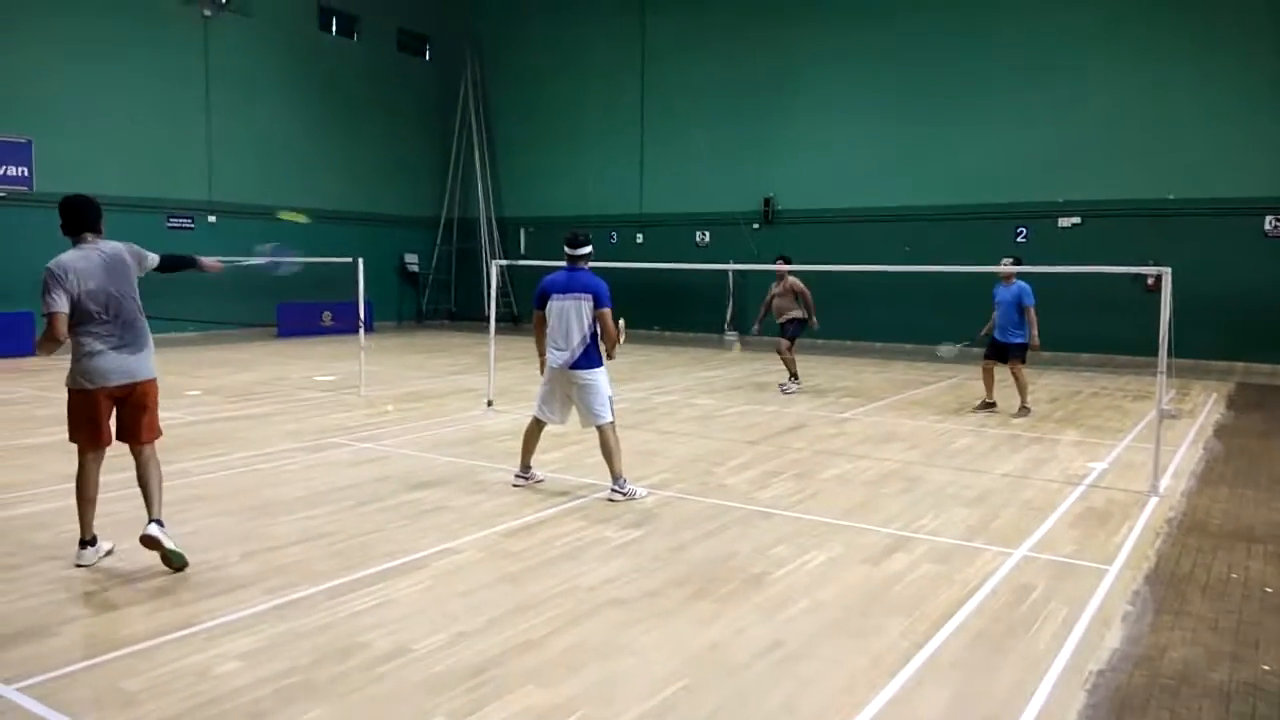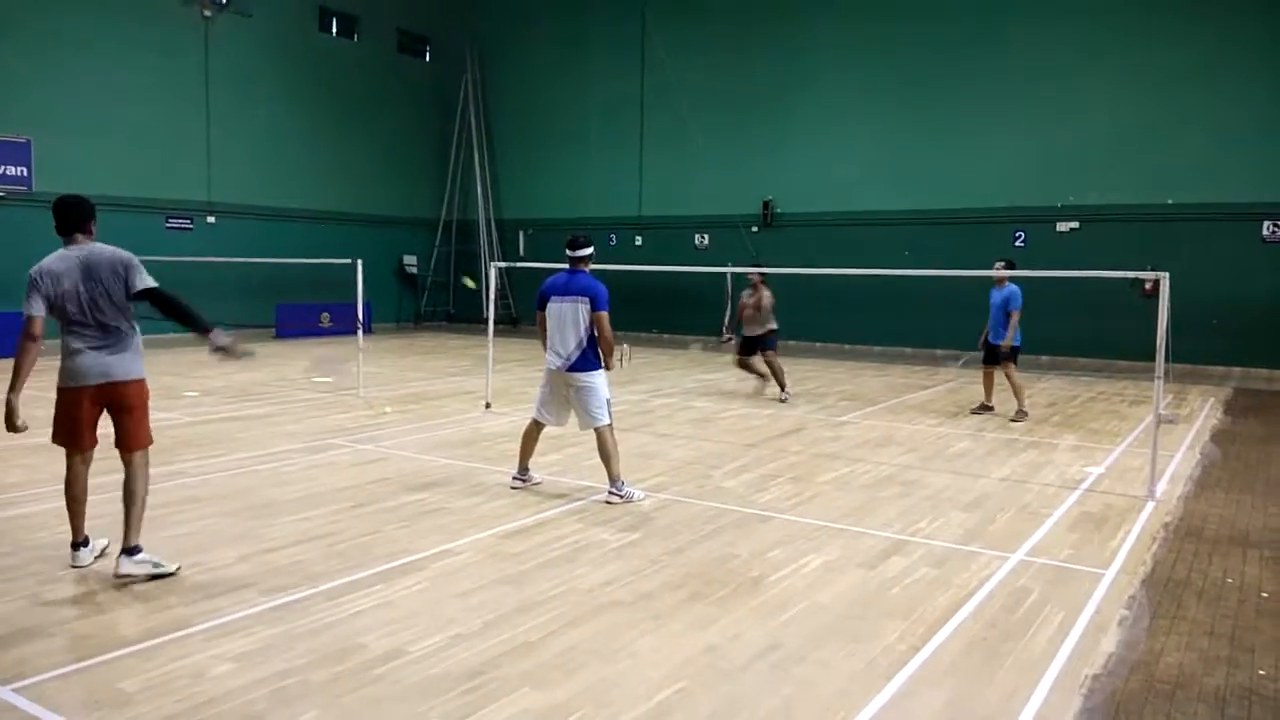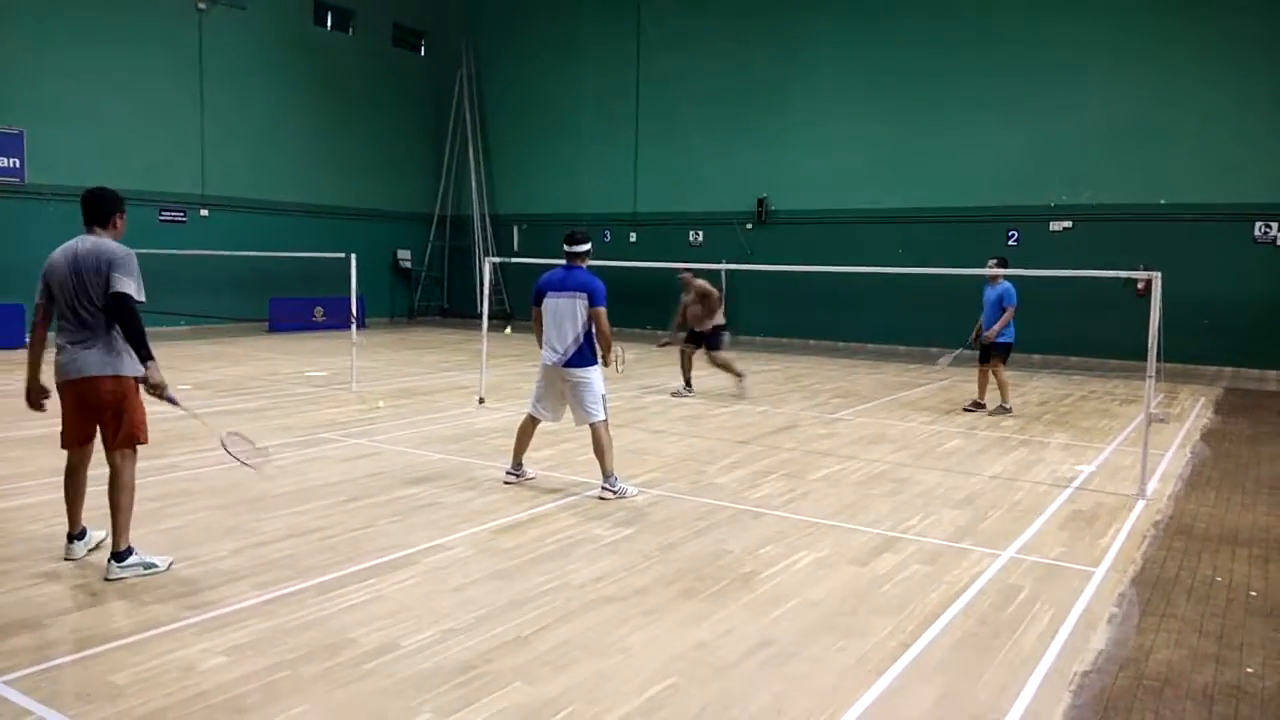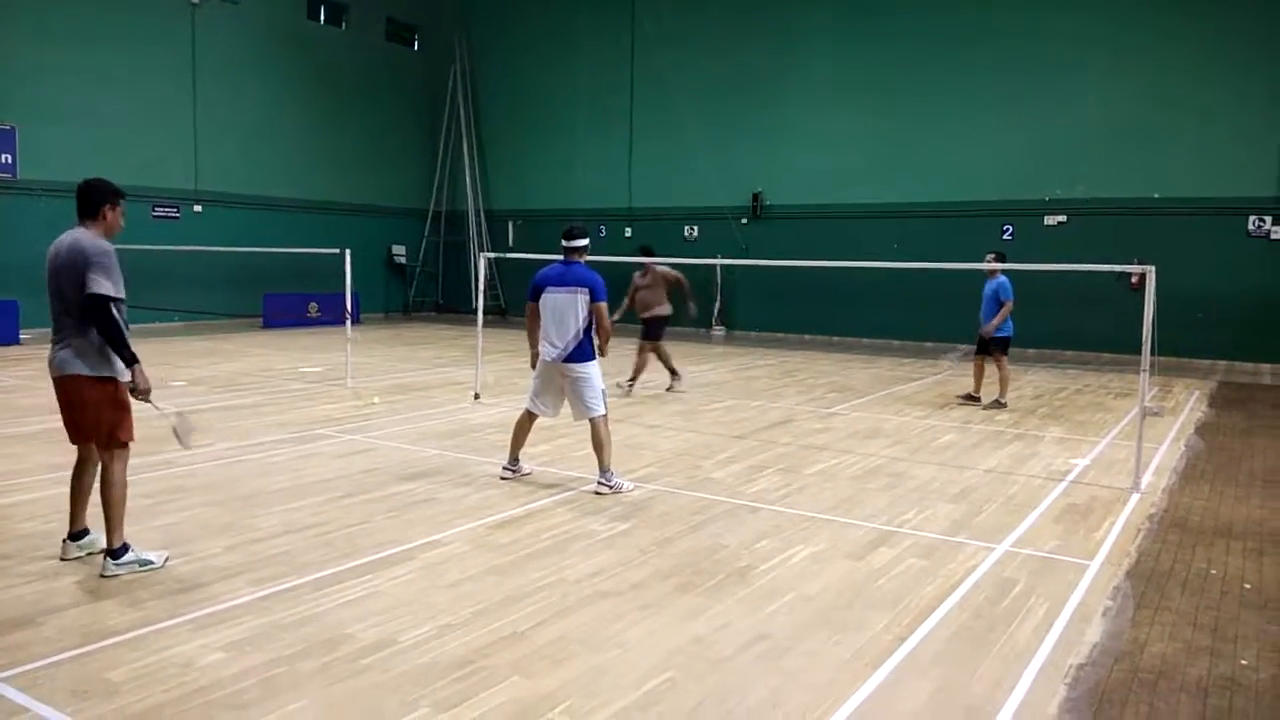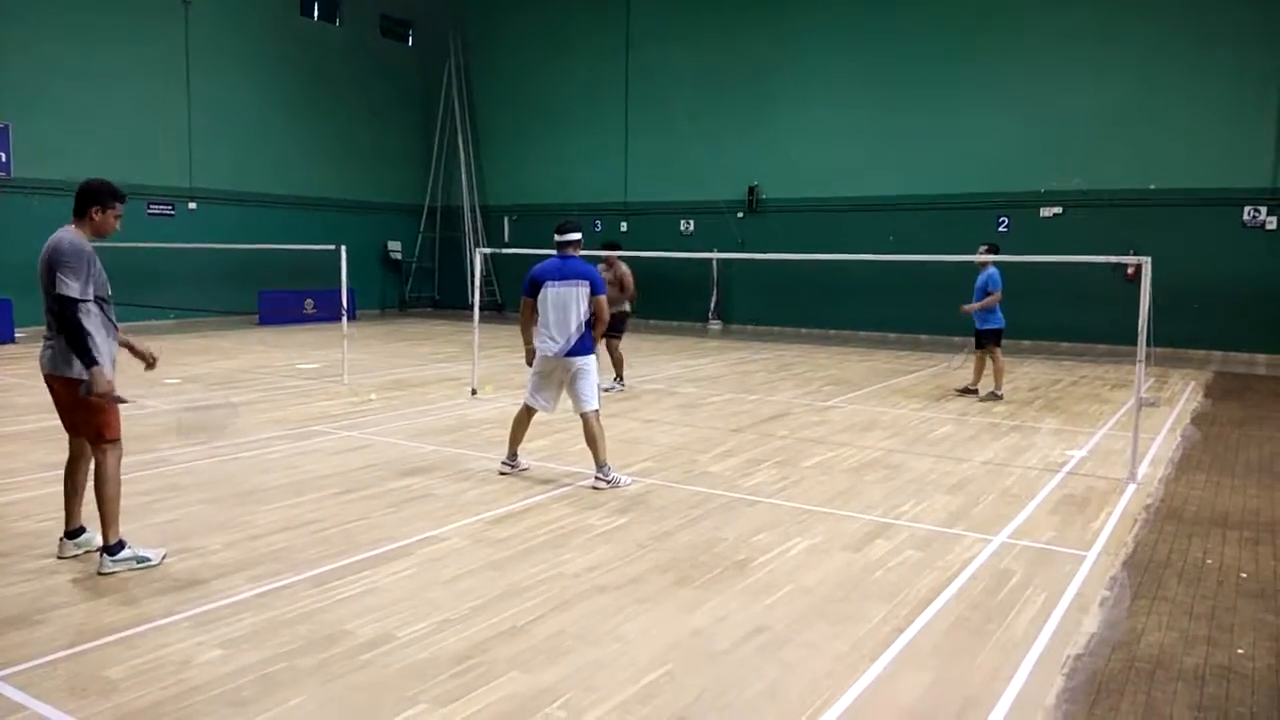
dt=0.3s
person 1, frame 1
left shoulder: (59, 268)
right shoulder: (124, 253)
left elbow: (57, 333)
right elbow: (165, 262)
left wrist: (43, 346)
right wrist: (200, 262)
left hip: (92, 374)
right hip: (138, 369)
left knee: (90, 456)
right knee: (144, 449)
left ankle: (87, 543)
right ankle: (155, 523)
person 1, frame 2
left shoulder: (42, 272)
right shoulder: (119, 259)
left elbow: (32, 336)
right elbow: (161, 300)
right wrist: (209, 332)
left hip: (78, 376)
right hip: (125, 372)
left knee: (78, 461)
right knee: (136, 459)
left ankle: (81, 546)
right ankle: (133, 552)
person 1, frame 3
left shoulder: (56, 259)
right shoulder: (119, 255)
left elbow: (40, 323)
right elbow: (123, 312)
left wrist: (33, 379)
right wrist: (149, 362)
left hip: (70, 370)
right hip: (112, 371)
left knee: (78, 455)
right knee: (123, 459)
left ankle: (77, 537)
right ankle: (122, 555)
person 1, frame 4
left shoulder: (63, 245)
right shoulder: (98, 249)
right elbow: (101, 314)
left wrist: (122, 353)
right wrist: (134, 366)
left hip: (67, 366)
right hip: (96, 370)
left knee: (89, 452)
right knee: (114, 455)
left ankle: (77, 536)
right ankle: (117, 553)
person 1, frame 5
left shoulder: (65, 244)
right shoulder: (74, 248)
right elbow: (68, 315)
left wrist: (131, 345)
right wrist: (96, 369)
left hip: (63, 367)
right hip: (79, 370)
left knee: (81, 448)
right knee: (108, 451)
left ankle: (73, 535)
right ankle: (114, 549)
person 2, frame 1
left shoulder: (547, 283)
right shoulder: (596, 285)
left elbow: (538, 326)
right elbow: (608, 330)
left wrist: (542, 355)
right wrist: (611, 349)
left hip: (555, 364)
right hip: (587, 367)
left knee: (539, 419)
right knee: (605, 425)
left ankle: (523, 472)
right ankle: (619, 485)
person 2, frame 2
left shoulder: (548, 285)
right shoulder: (595, 288)
right elbow: (604, 332)
right wrist: (608, 358)
left hip: (555, 367)
right hip: (586, 369)
left knee: (537, 421)
right knee: (603, 426)
left ankle: (521, 474)
right ankle: (616, 487)
person 2, frame 3
left shoulder: (545, 281)
right shoulder: (592, 284)
left elbow: (537, 322)
right elbow: (602, 328)
right wrist: (606, 353)
left hip: (551, 362)
right hip: (582, 365)
left knee: (533, 416)
right knee: (599, 423)
left ankle: (515, 469)
right ankle: (609, 483)
person 2, frame 4
left shoulder: (542, 276)
right shoulder: (592, 279)
left elbow: (531, 317)
right elbow: (603, 323)
left wrist: (534, 349)
right wrist: (603, 344)
left hip: (548, 358)
right hip: (581, 360)
left knee: (531, 412)
right knee: (598, 417)
left ankle: (511, 464)
right ankle: (606, 478)
person 2, frame 5
left shoulder: (537, 272)
right shoulder: (590, 273)
left elbow: (526, 314)
right elbow: (603, 316)
left wrist: (528, 345)
right wrist: (595, 336)
left hip: (546, 353)
right hip: (580, 354)
left knee: (529, 406)
right knee: (590, 413)
left ankle: (510, 460)
right ankle: (603, 472)
